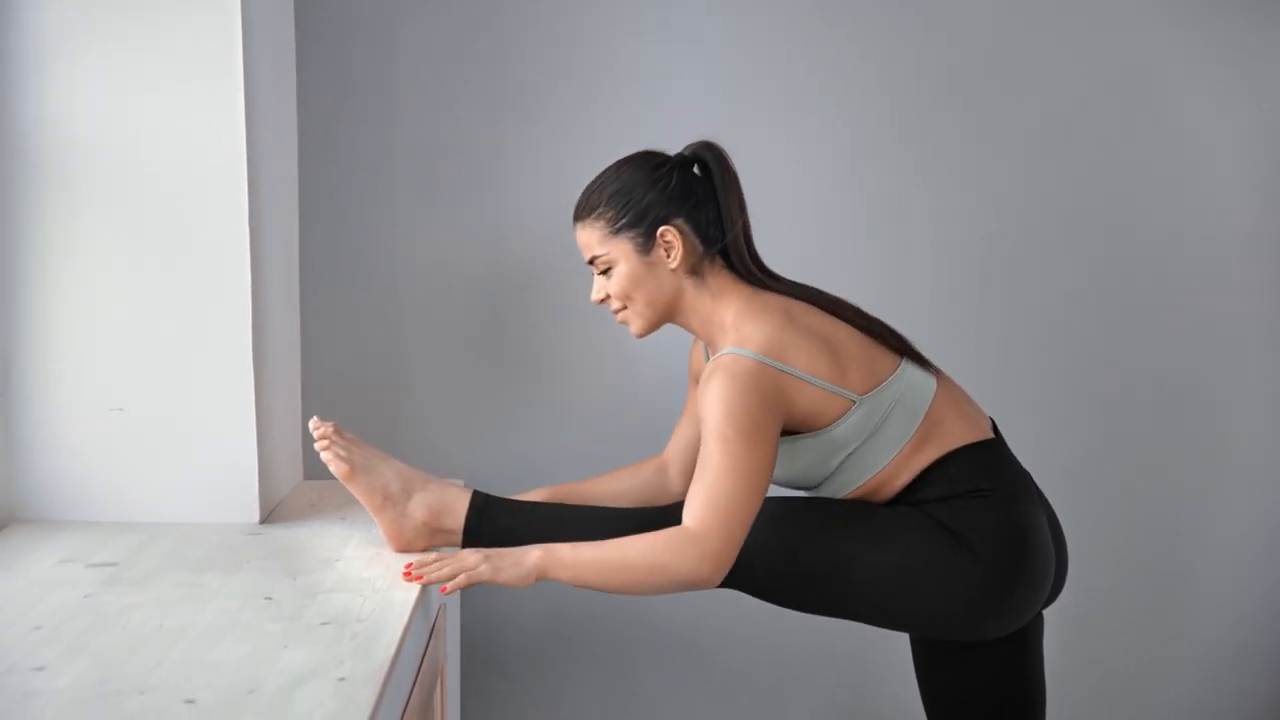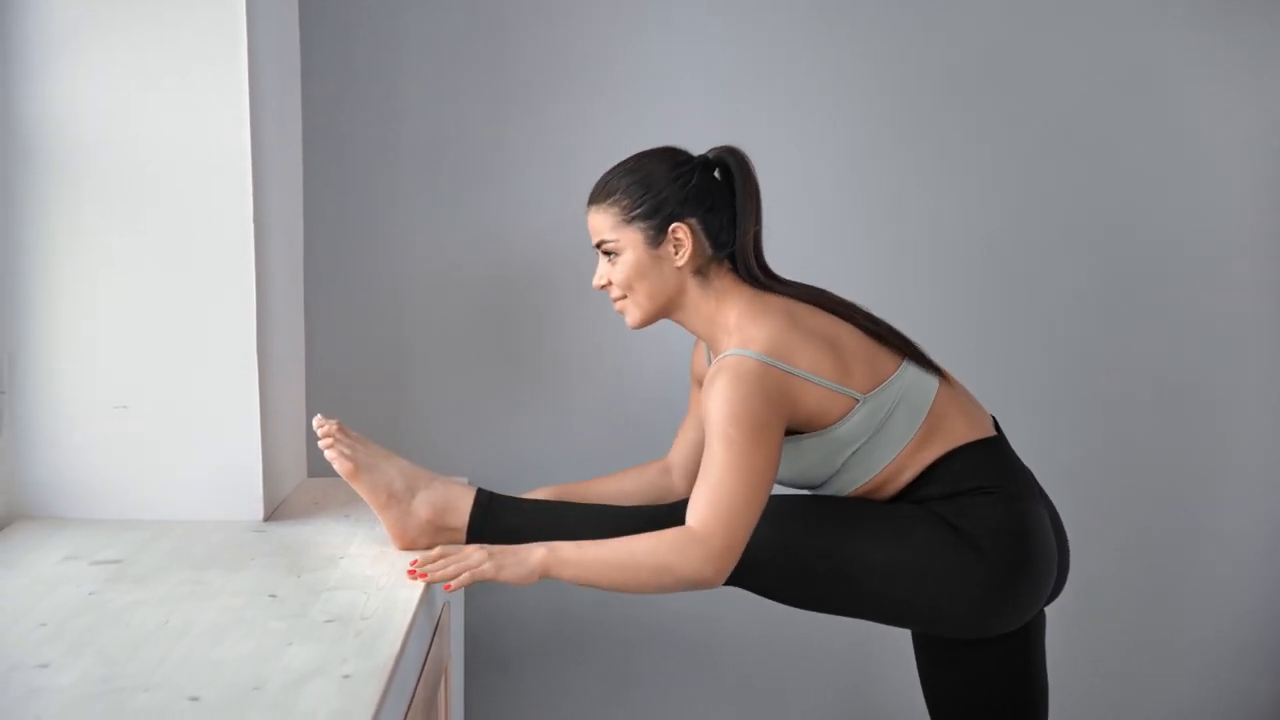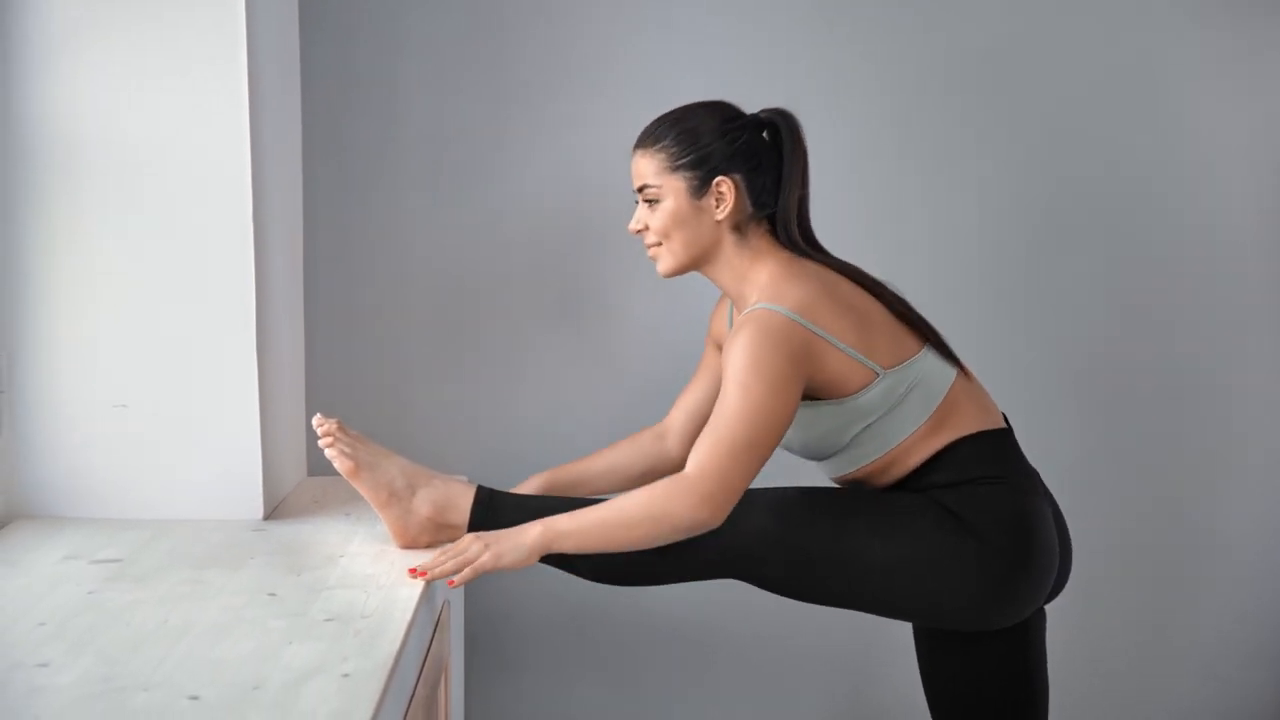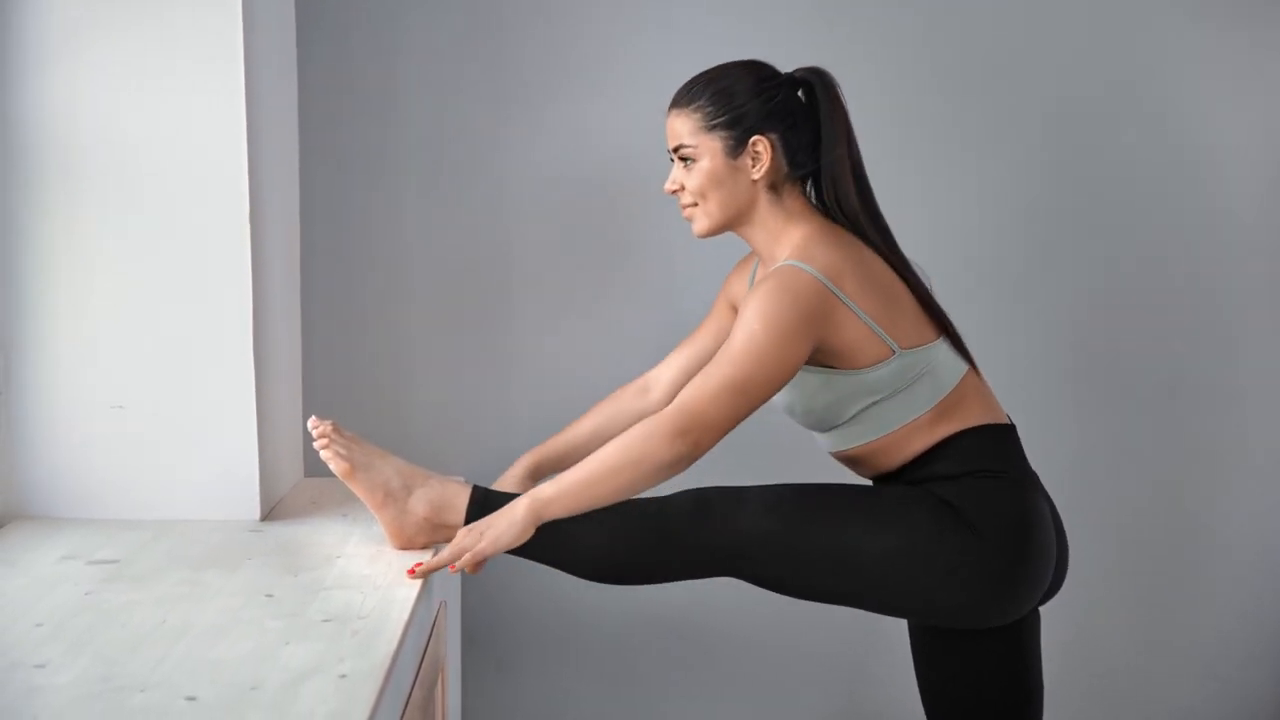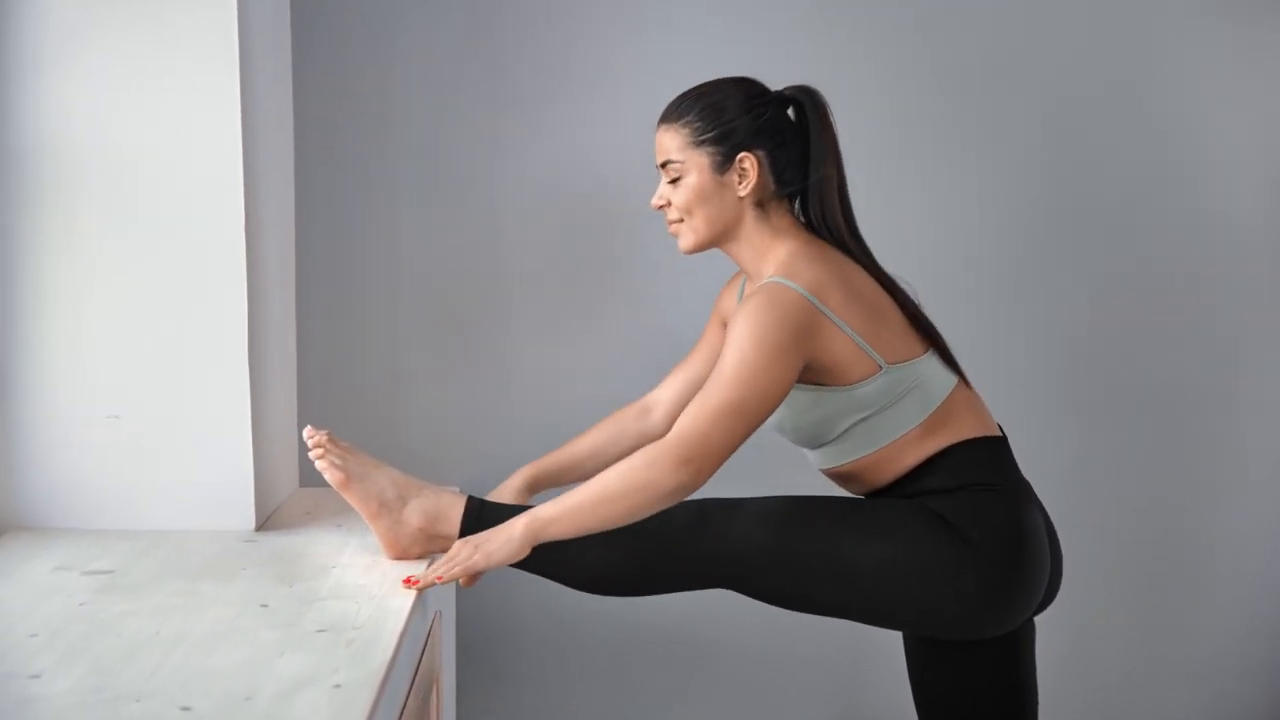
dt=0.3s
person 1, frame 1
left shoulder: (745, 364)
right shoulder: (731, 331)
left elbow: (702, 554)
right elbow: (674, 476)
left wrist: (532, 559)
right wrist: (532, 506)
left hip: (974, 547)
right hip: (988, 544)
left knee: (727, 539)
person 1, frame 2
left shoulder: (748, 363)
right shoulder: (724, 336)
left elbow: (704, 556)
right elbow: (678, 478)
left wrist: (535, 555)
right wrist: (540, 503)
left hip: (978, 543)
right hip: (989, 544)
left knee: (728, 537)
person 1, frame 3
left shoulder: (775, 319)
right shoulder: (747, 300)
left elbow: (700, 499)
right elbow: (672, 443)
left wrist: (532, 536)
right wrist: (537, 491)
left hip: (980, 535)
right hip: (987, 536)
left knee: (734, 534)
left ankle: (452, 511)
person 1, frame 4
left shoulder: (799, 283)
right shoulder: (765, 270)
left elbow: (680, 435)
right elbow: (656, 392)
left wrist: (527, 512)
right wrist: (529, 468)
left hip: (976, 527)
right hip: (974, 529)
left knee: (720, 529)
left ankle: (445, 510)
person 1, frame 5
left shoulder: (786, 297)
right shoulder: (760, 284)
left elbow: (681, 463)
right elbow: (655, 414)
left wrist: (526, 529)
right wrist: (527, 480)
left hip: (971, 540)
right hip: (974, 542)
left knee: (714, 542)
left ankle: (439, 520)
